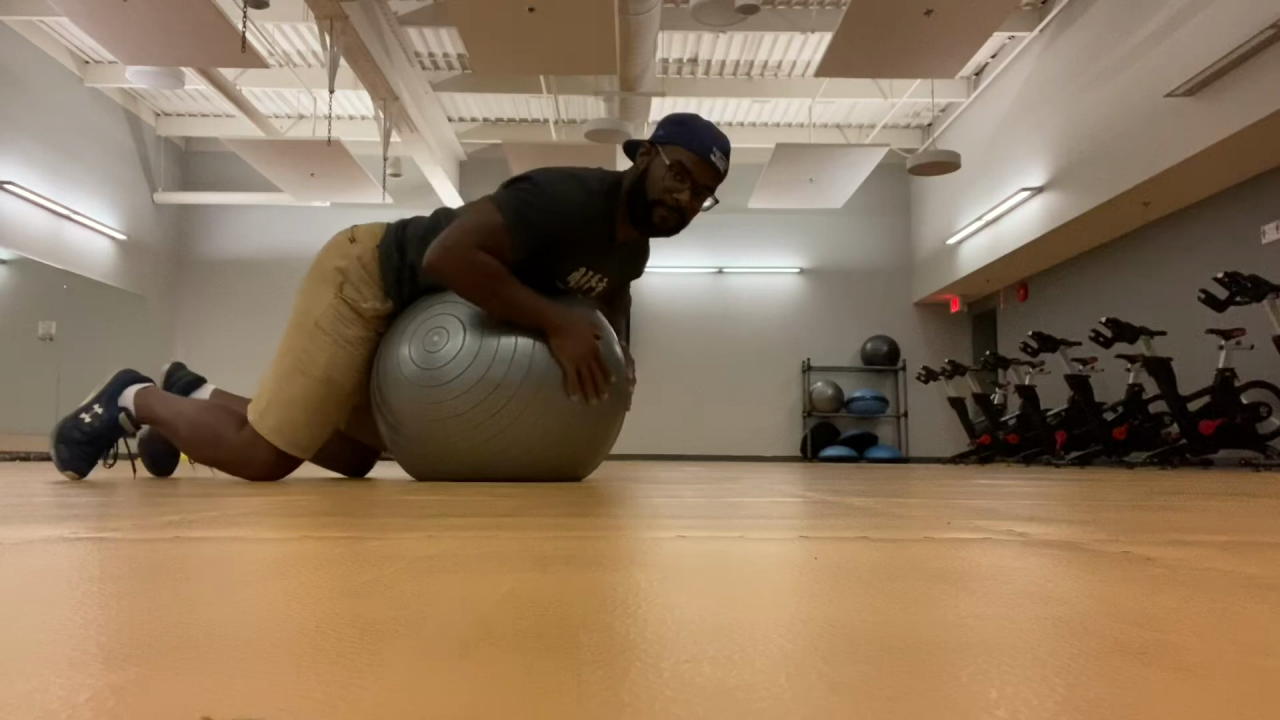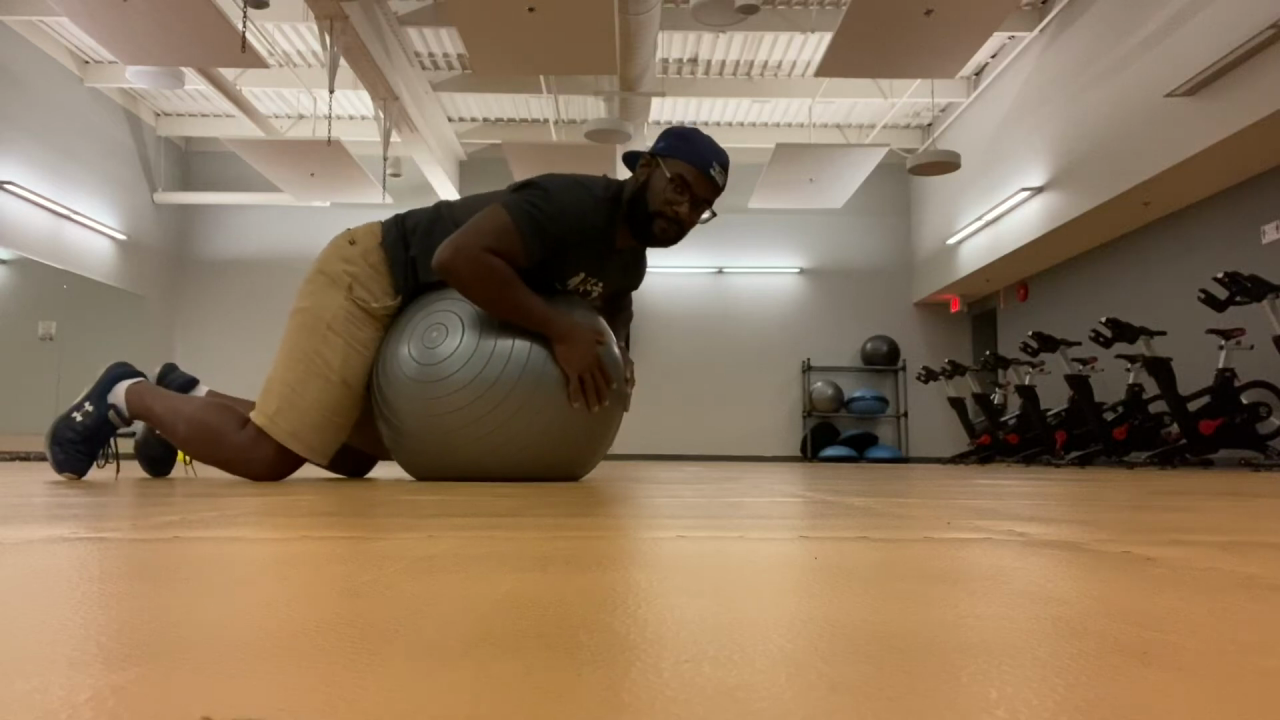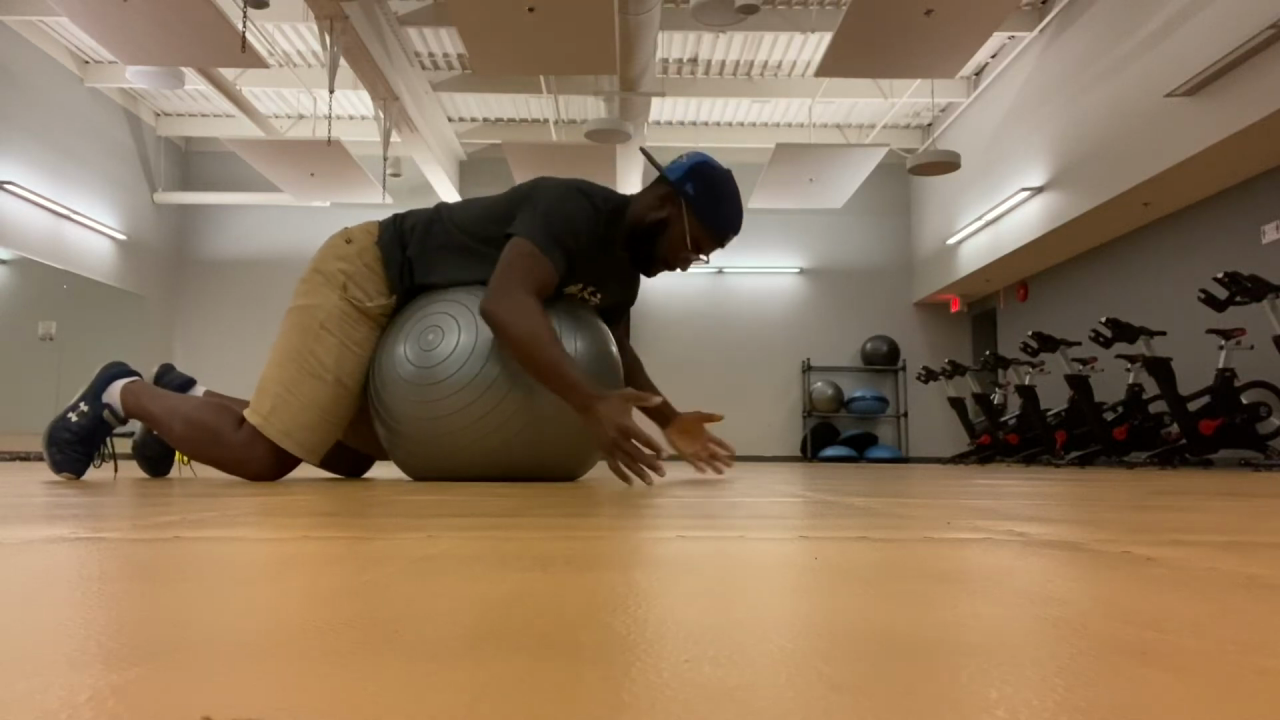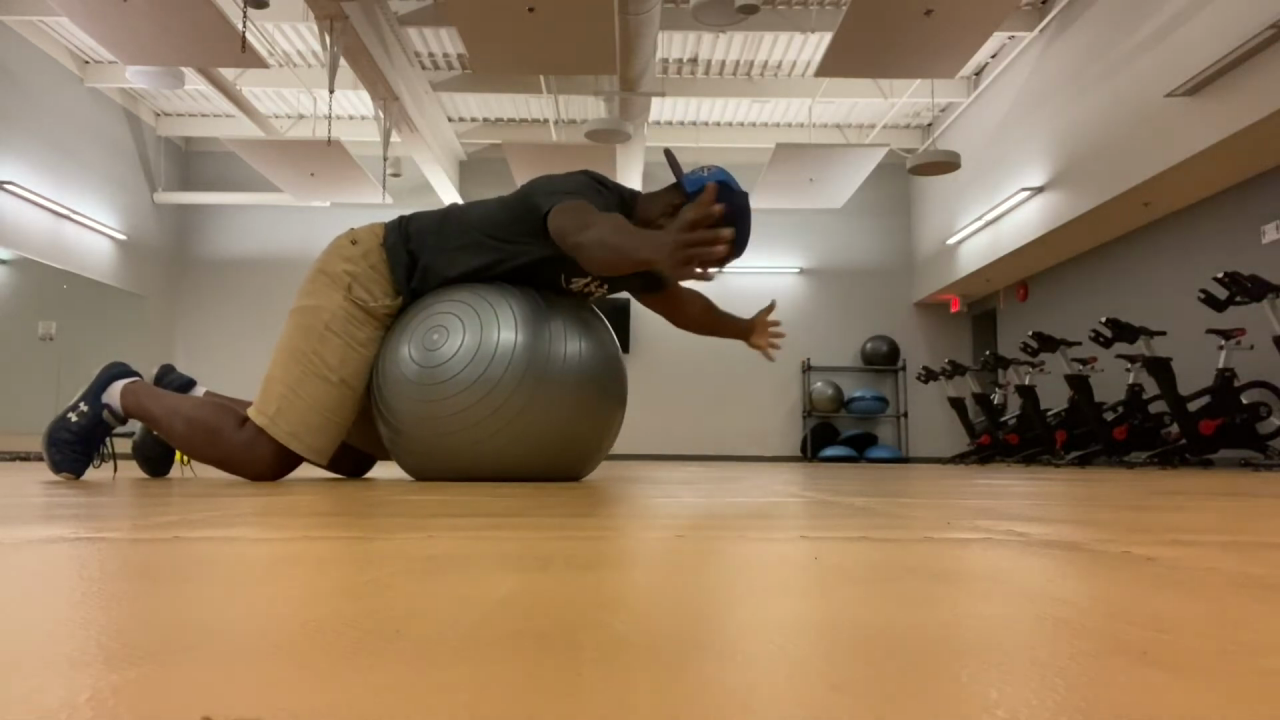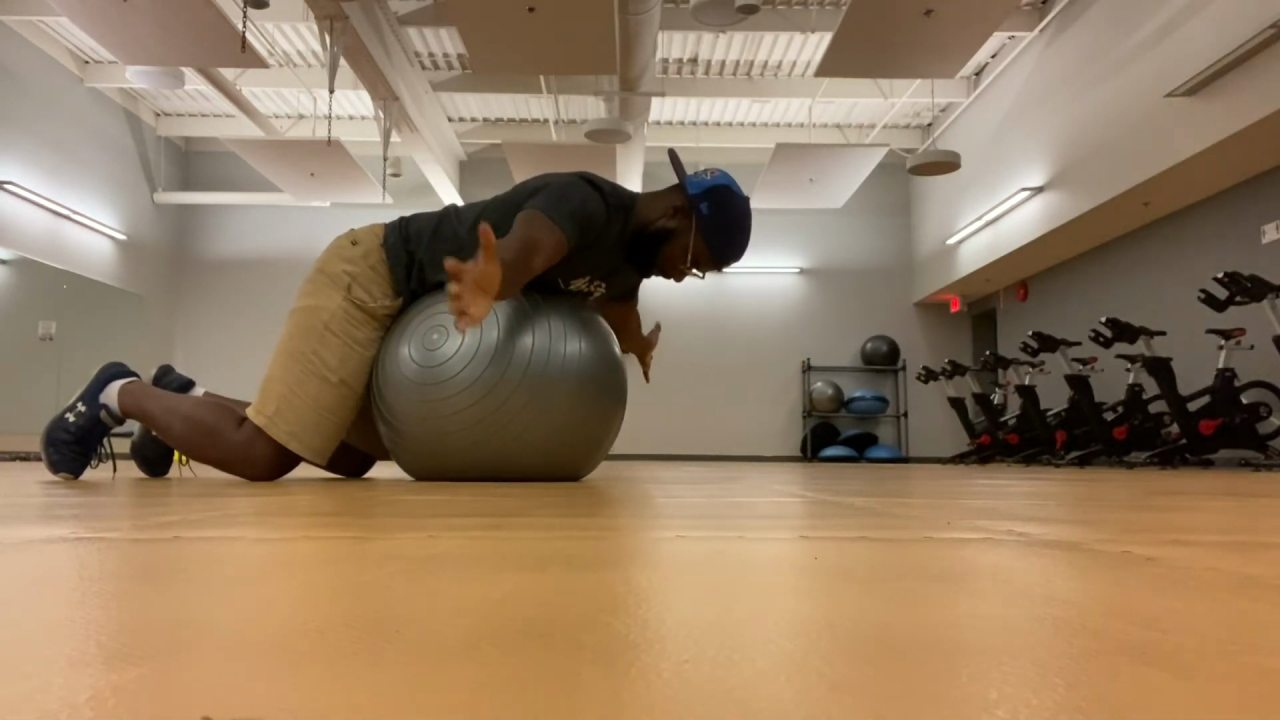
dt=1s
person 1, frame 1
left shoulder: (632, 248)
right shoulder: (570, 197)
left elbow: (612, 297)
right elbow: (447, 257)
left wrist: (614, 348)
right wrist: (555, 324)
left hip: (413, 311)
right hip: (369, 278)
left knee: (353, 457)
right knee: (263, 455)
left ankle: (197, 395)
right ankle: (136, 399)
person 1, frame 2
left shoulder: (629, 261)
right shoulder: (573, 204)
left elbow: (612, 310)
right elbow: (457, 257)
left wrist: (615, 355)
right wrist: (560, 332)
left hip: (415, 308)
right hip: (373, 275)
left knee: (352, 456)
right knee: (264, 455)
left ankle: (190, 395)
right ankle: (130, 396)
person 1, frame 3
left shoulder: (621, 271)
right shoulder: (573, 209)
left elbow: (614, 349)
right elbow: (506, 303)
left wrist: (669, 418)
right wrist: (593, 405)
left hip: (414, 311)
right hip: (367, 276)
left knee: (348, 457)
right knee: (260, 455)
left ankle: (185, 395)
right ankle: (124, 393)
person 1, frame 4
left shoulder: (630, 246)
right shoulder: (589, 198)
left elbow: (678, 303)
right elbow: (591, 239)
left wrist: (741, 329)
right wrist: (657, 247)
left hip: (411, 310)
right hip: (371, 278)
left knee: (348, 458)
right knee: (263, 454)
left ankle: (188, 397)
right ankle: (125, 394)
person 1, frame 5
left shoulder: (629, 254)
right shoulder: (585, 205)
left elbow: (619, 309)
right elbow: (524, 250)
left wrist: (638, 346)
right wrist: (491, 280)
left hip: (406, 304)
right hip: (370, 277)
left knee: (349, 457)
right knee: (260, 454)
left ankle: (183, 396)
right ankle: (123, 394)
